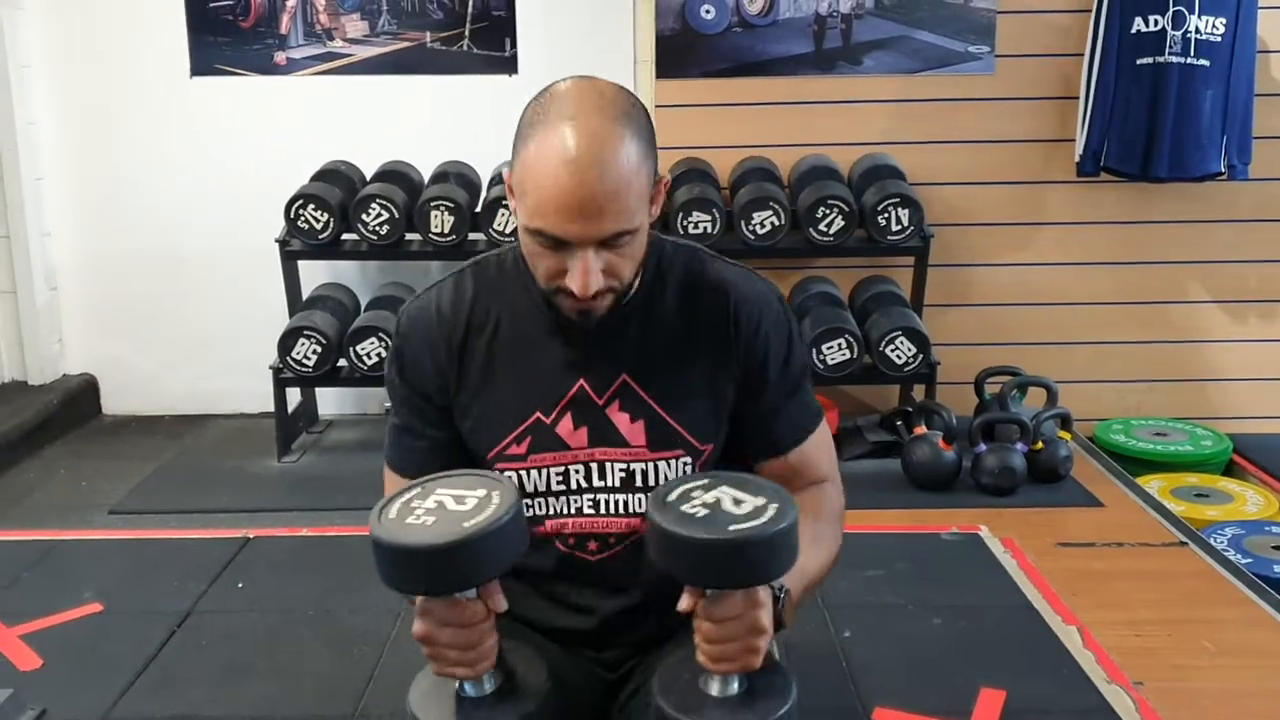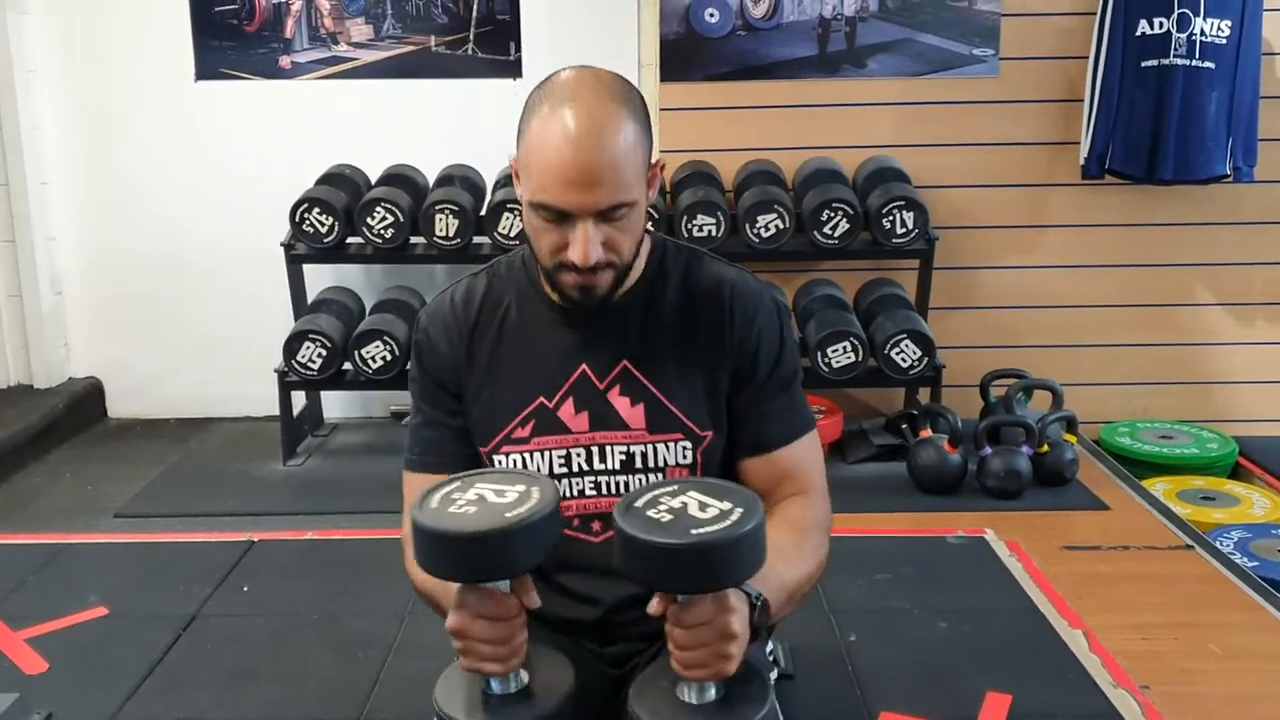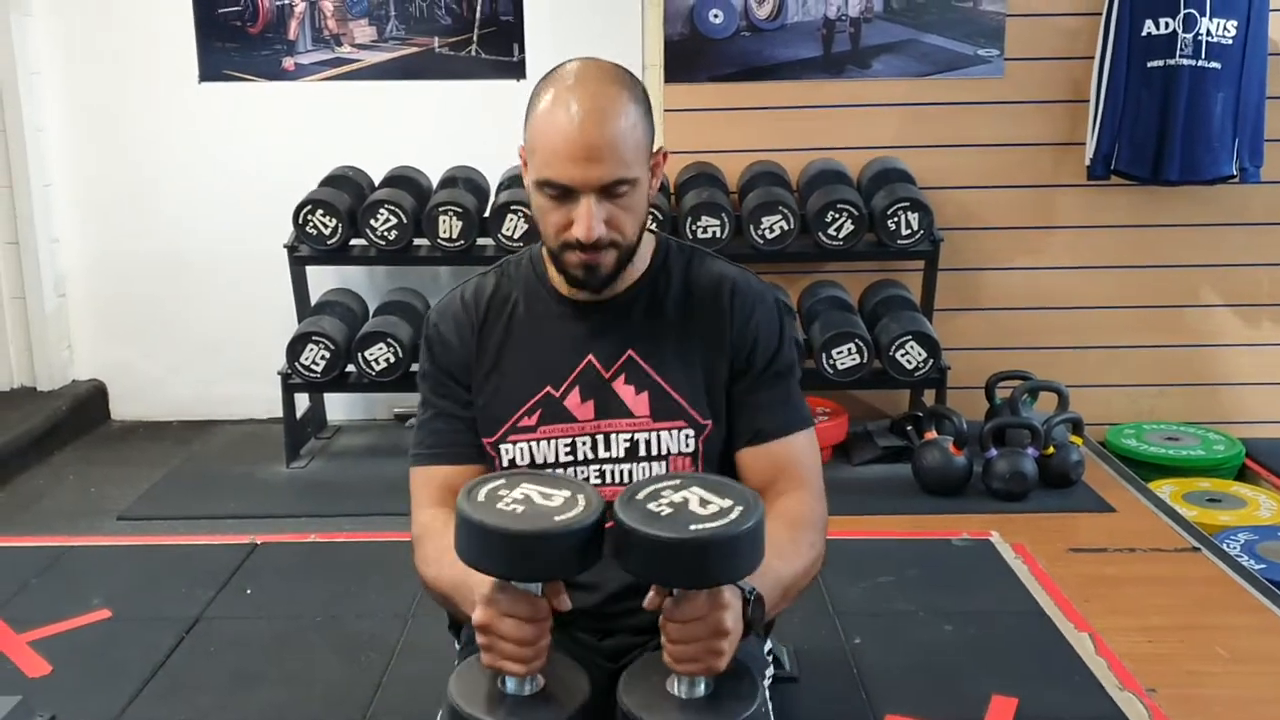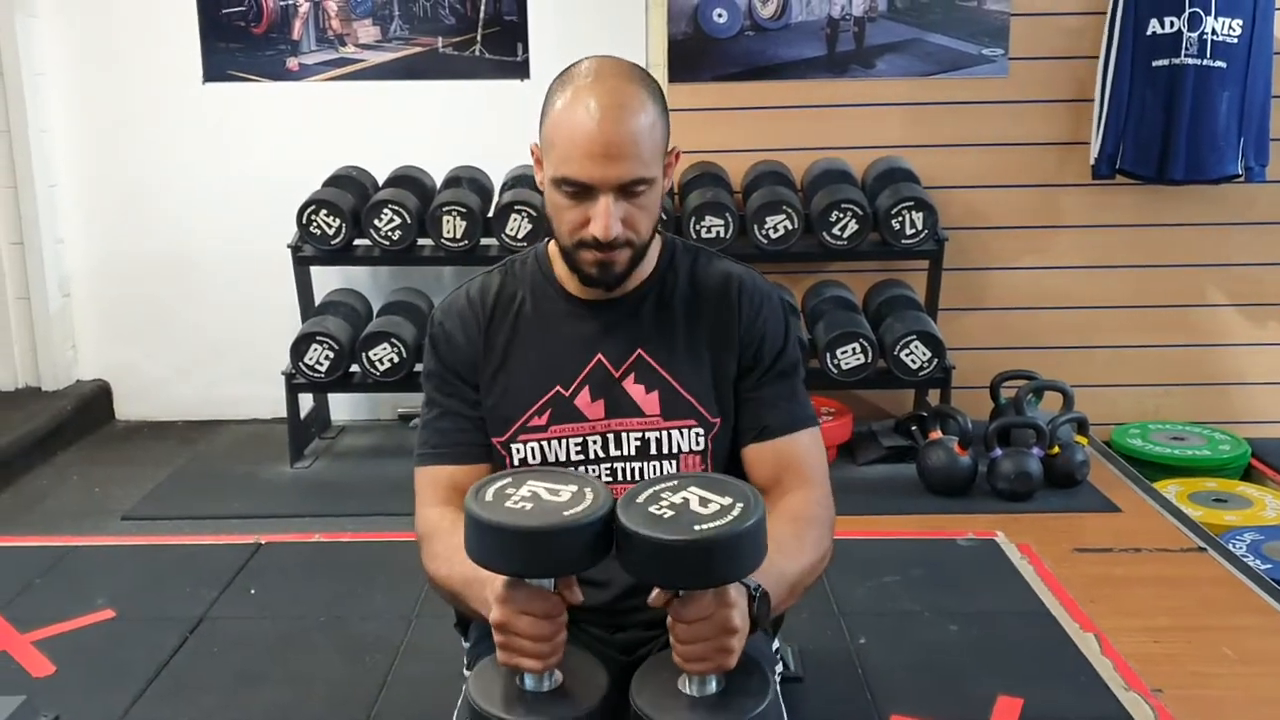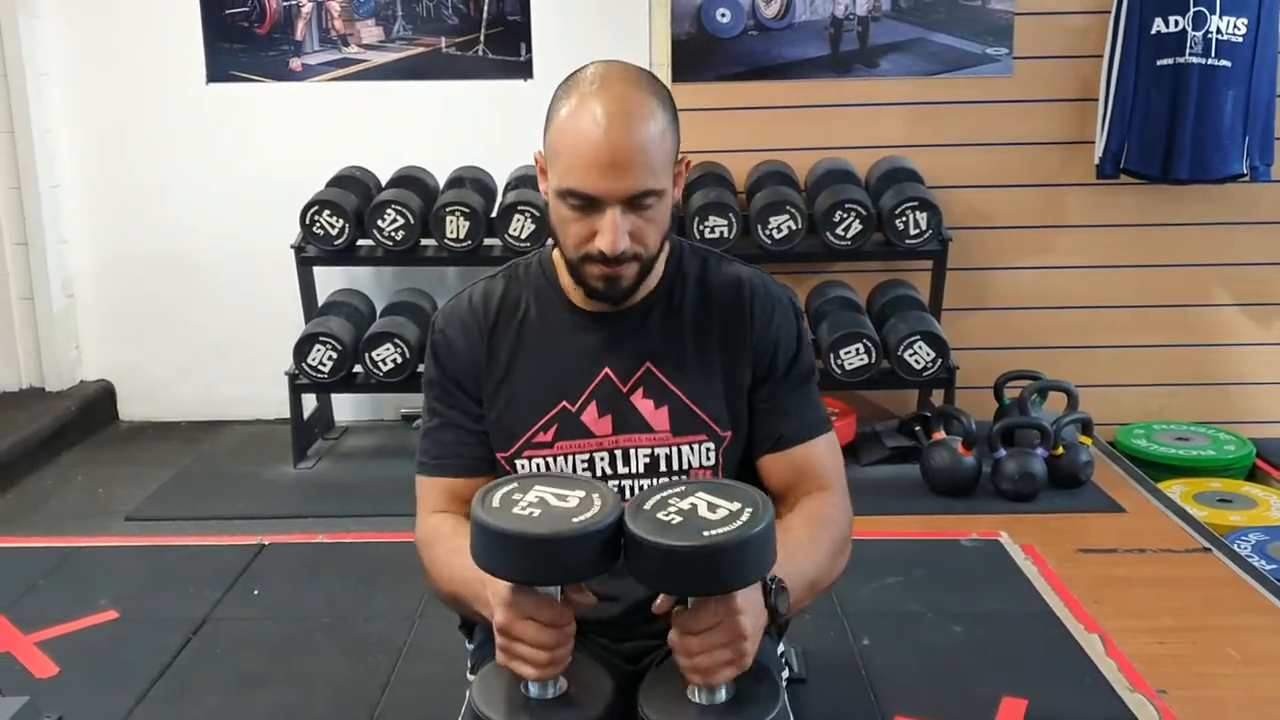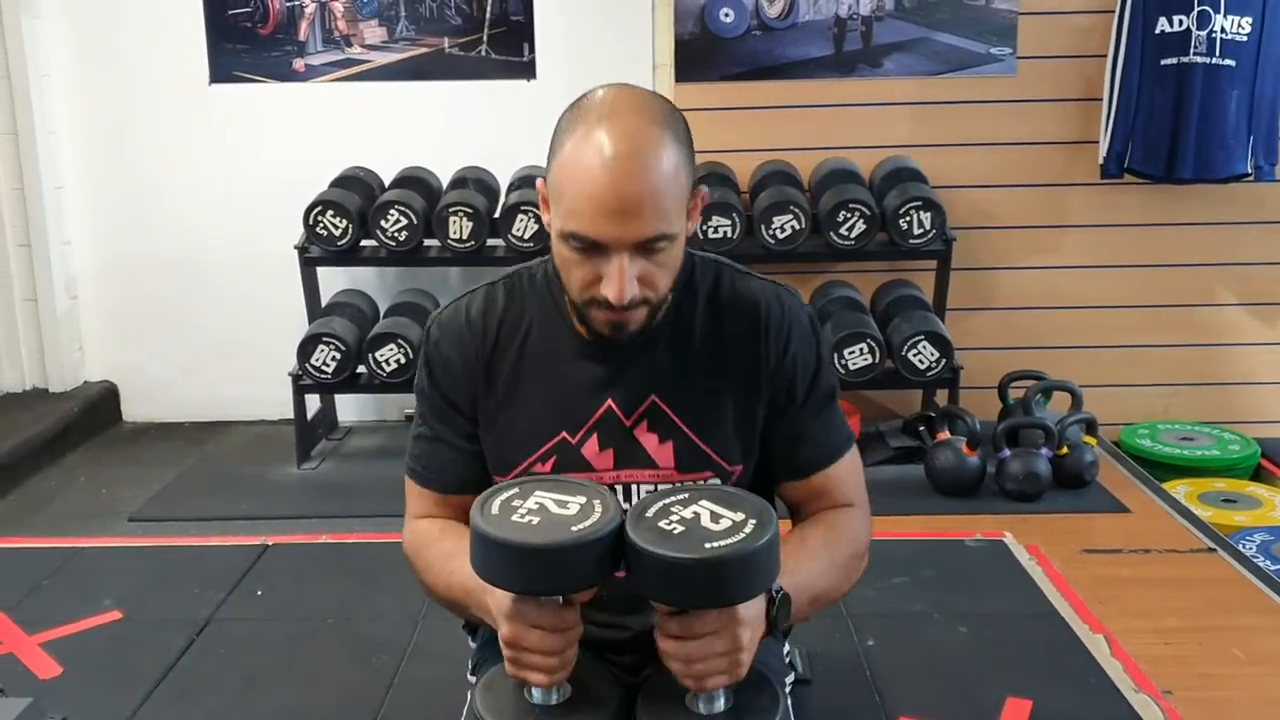
dt=0.2s
person 1, frame 1
left shoulder: (739, 311)
right shoulder: (439, 327)
left elbow: (814, 486)
left wrist: (773, 590)
right wrist: (437, 593)
left hip: (687, 633)
right hip: (522, 634)
person 1, frame 2
left shoulder: (737, 311)
right shoulder: (456, 325)
left elbow: (800, 500)
left wrist: (748, 599)
right wrist: (461, 590)
left hip: (687, 636)
right hip: (528, 636)
person 1, frame 3
left shoulder: (737, 310)
right shoulder: (465, 322)
left elbow: (795, 500)
right elbow: (439, 512)
left wrist: (742, 596)
right wrist: (482, 591)
left hip: (690, 635)
right hip: (529, 637)
person 1, frame 4
left shoulder: (743, 308)
right shoulder: (471, 321)
left elbow: (801, 498)
right elbow: (443, 511)
left wrist: (748, 593)
right wrist: (493, 589)
left hip: (700, 633)
right hip: (535, 635)
person 1, frame 5
left shoulder: (755, 312)
right shoulder: (473, 326)
left elbow: (820, 503)
right elbow: (443, 518)
left wrist: (763, 591)
right wrist: (499, 594)
left hip: (708, 636)
right hip: (541, 642)
person 1, frame 6
left shoulder: (769, 326)
right shoulder: (468, 337)
left elbow: (842, 515)
right elbow: (431, 521)
left wrist: (765, 602)
right wrist: (497, 598)
left hip: (712, 643)
right hip: (542, 647)
